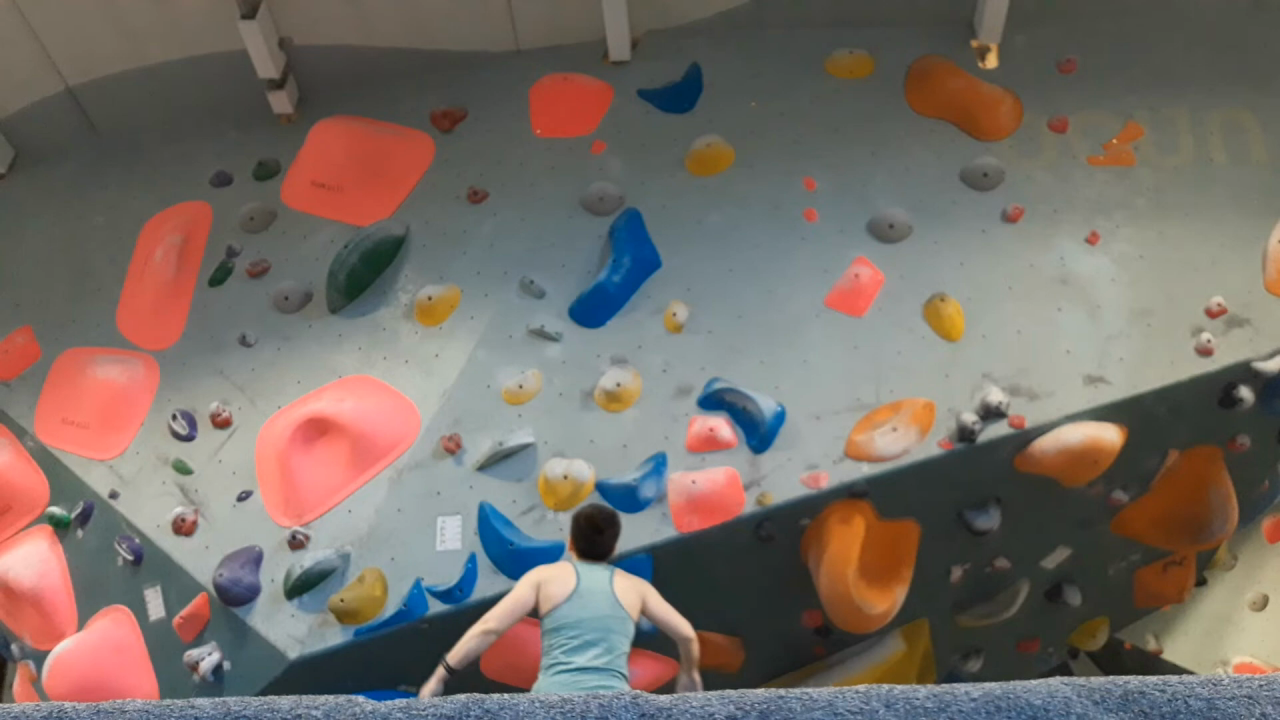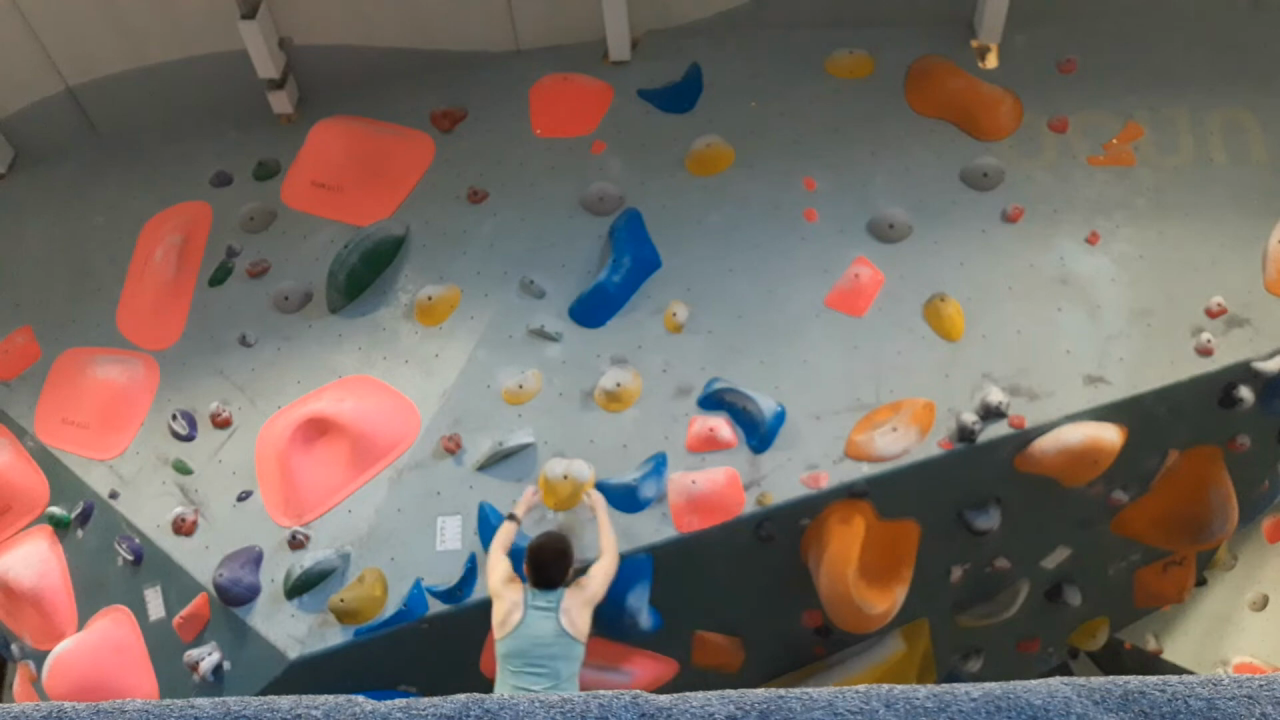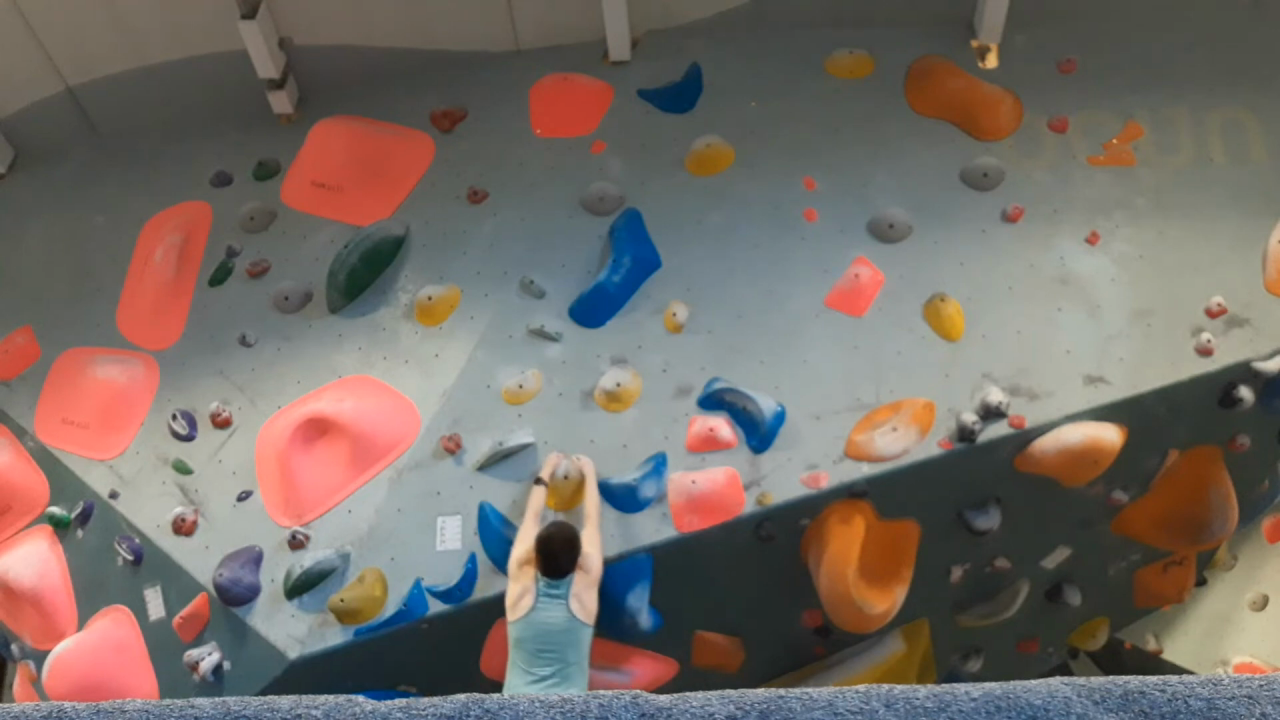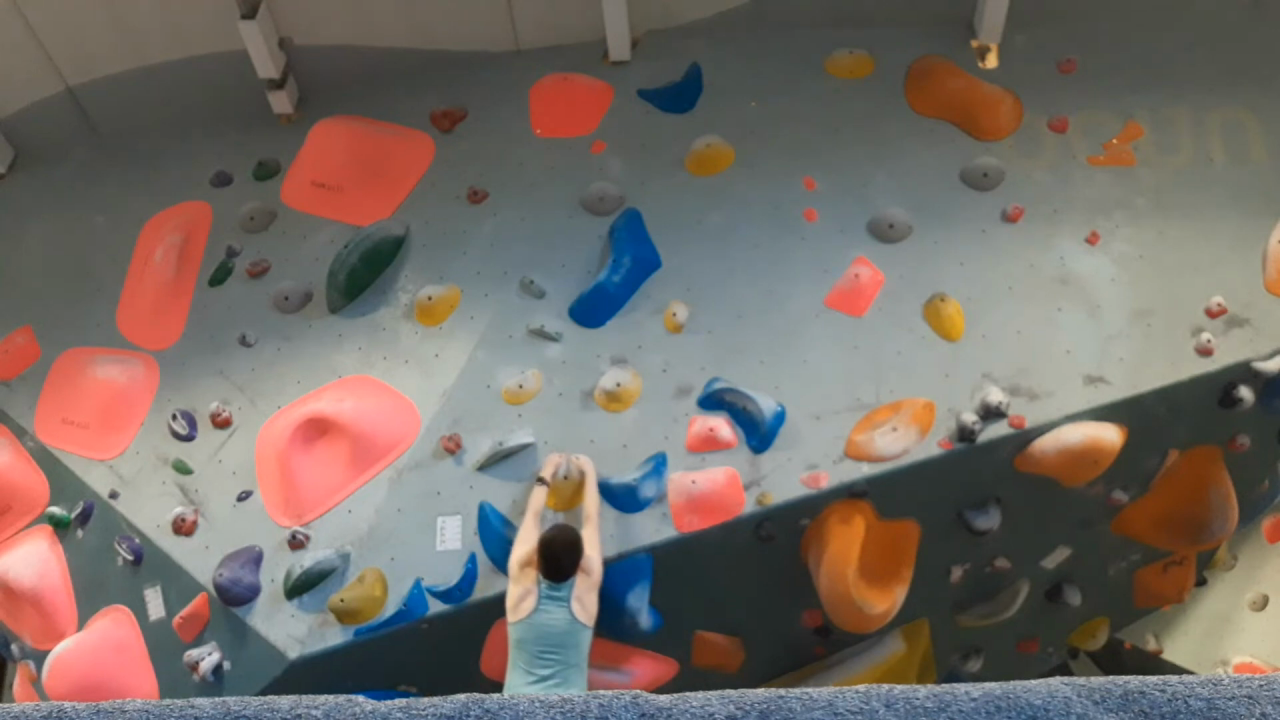
dt=0.7s
person 1, frame 1
left shoulder: (546, 577)
right shoulder: (634, 587)
left elbow: (490, 627)
right elbow: (687, 635)
left wrist: (442, 672)
right wrist: (689, 671)
person 1, frame 2
left shoulder: (507, 597)
right shoulder: (580, 601)
left elbow: (497, 551)
right elbow: (609, 557)
left wrist: (520, 510)
right wrist: (600, 508)
person 1, frame 3
left shoulder: (521, 581)
right shoulder: (585, 585)
left elbow: (531, 518)
right elbow: (591, 521)
left wrist: (545, 474)
right wrist: (589, 473)
person 1, frame 4
left shoulder: (522, 583)
right shoulder: (586, 588)
left elbow: (532, 518)
right elbow: (591, 521)
left wrist: (546, 474)
right wrist: (589, 473)
